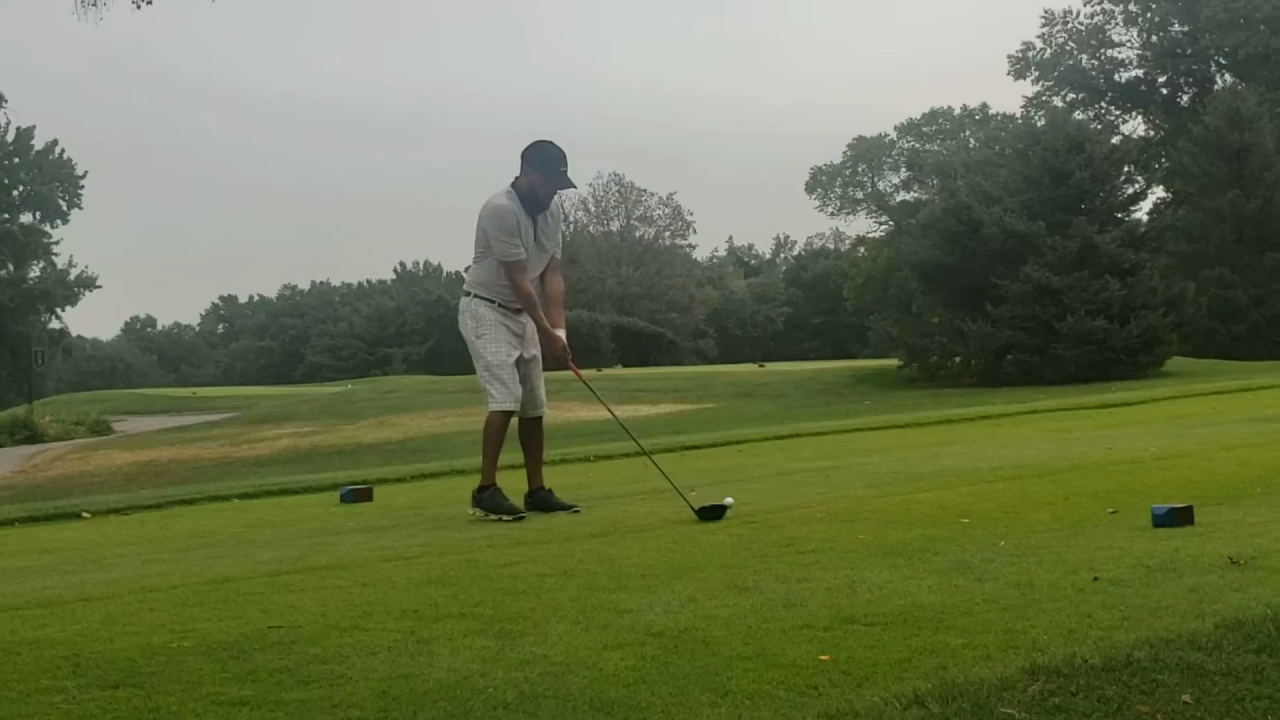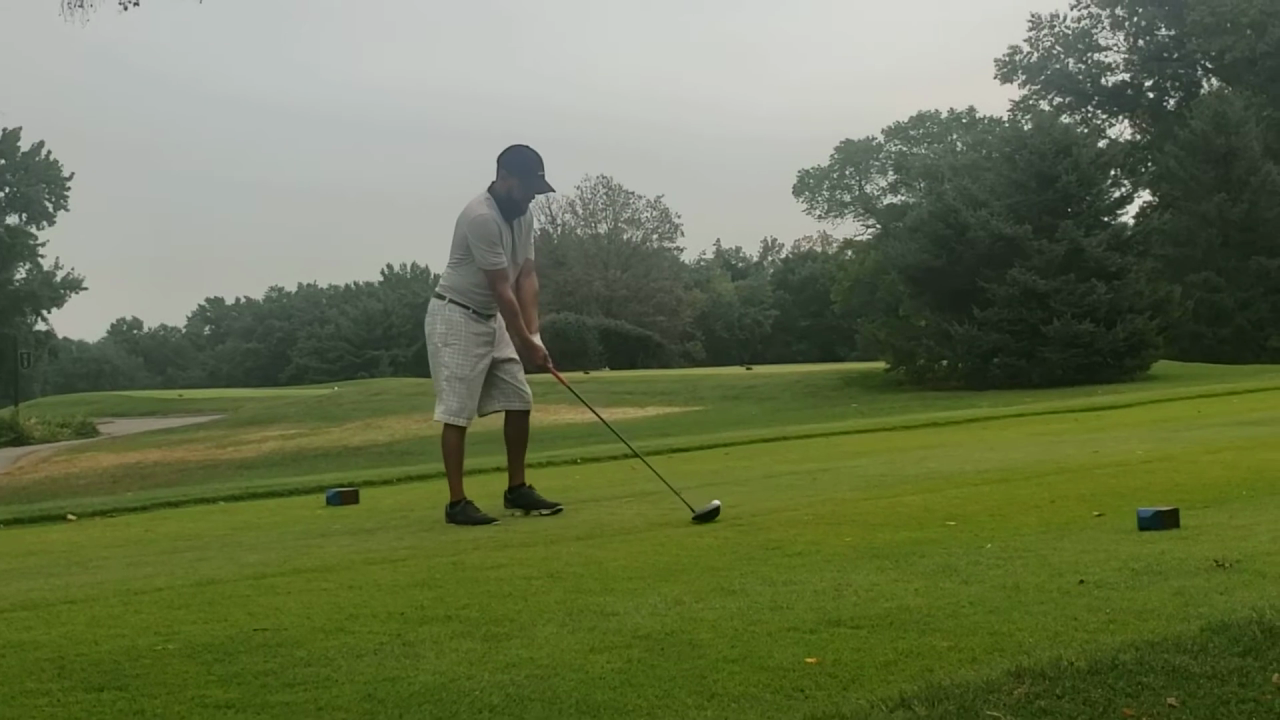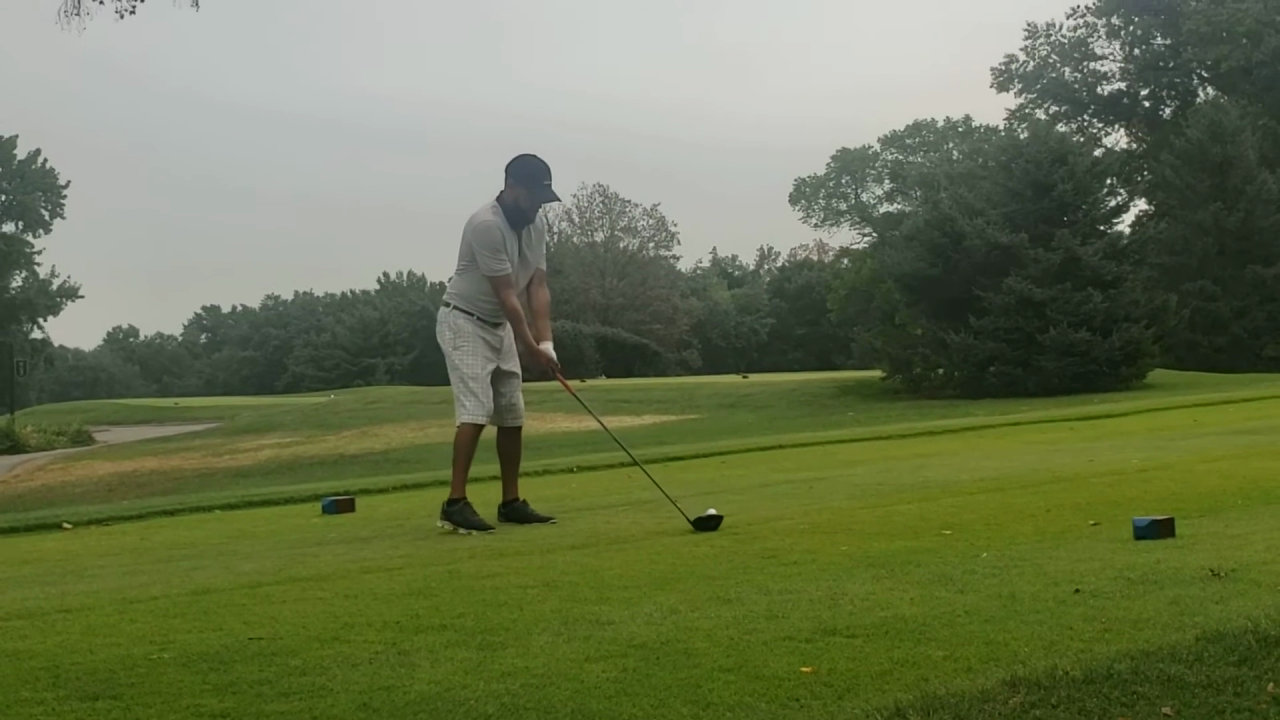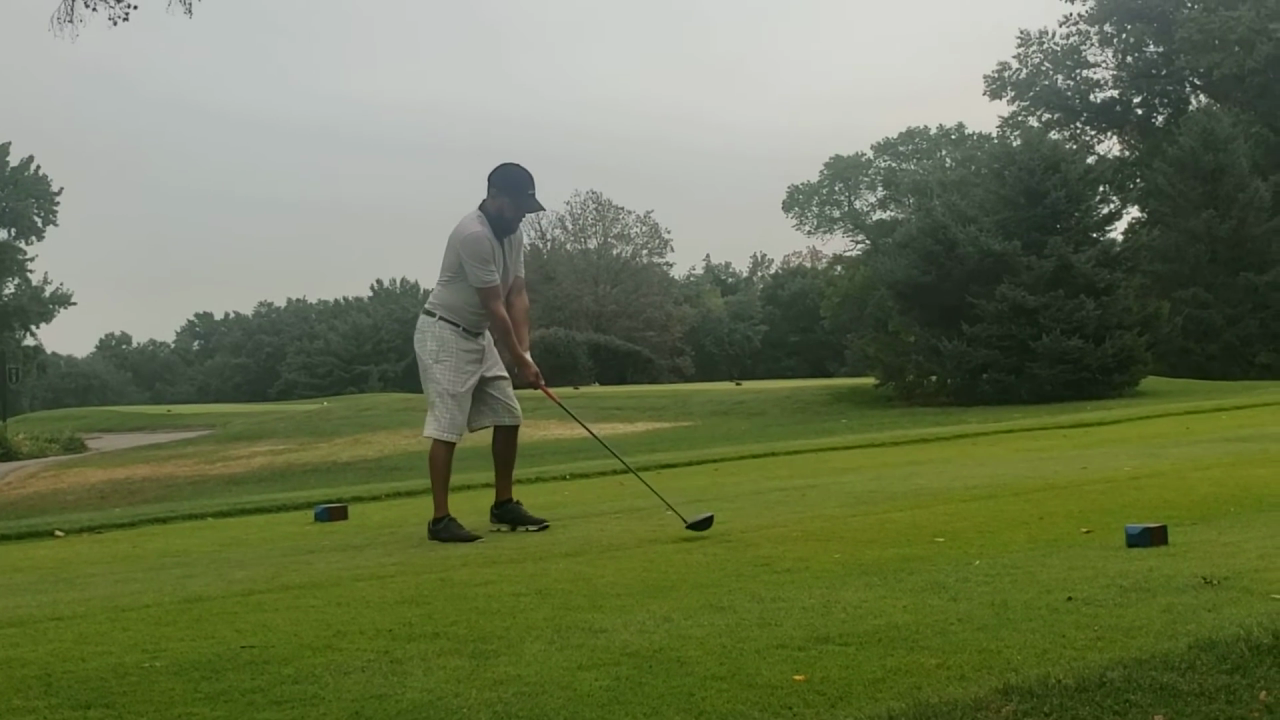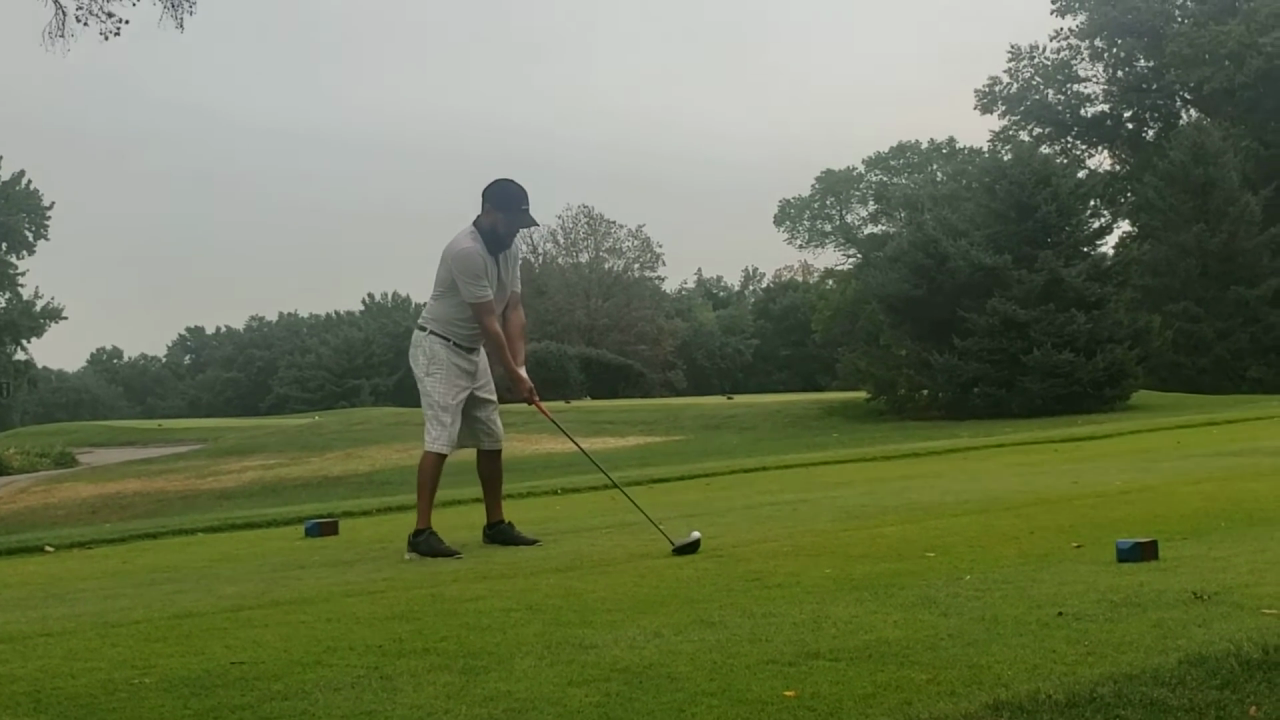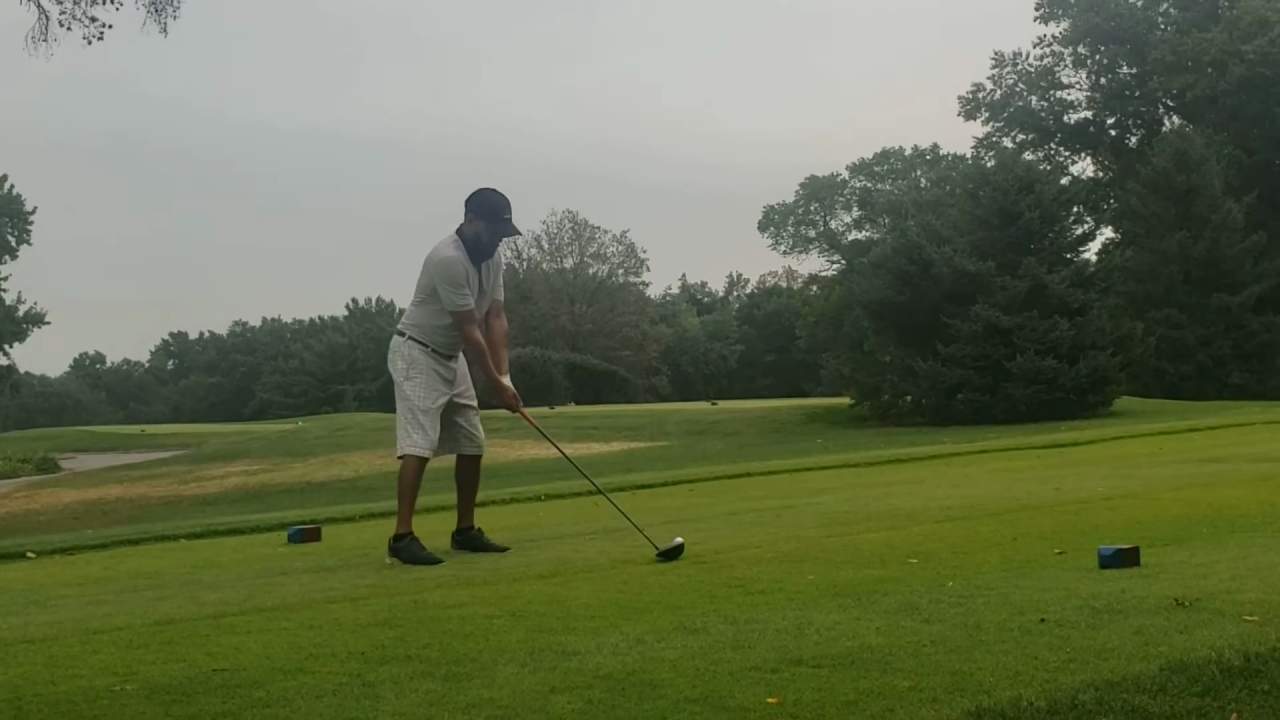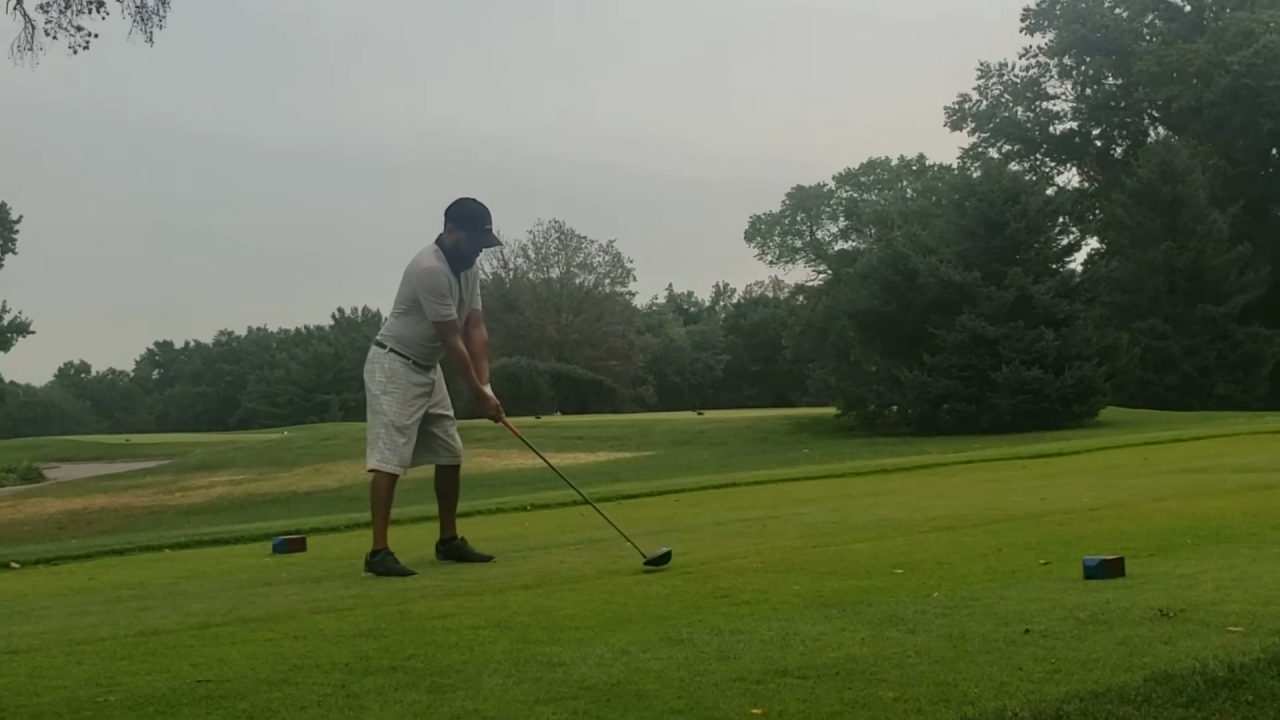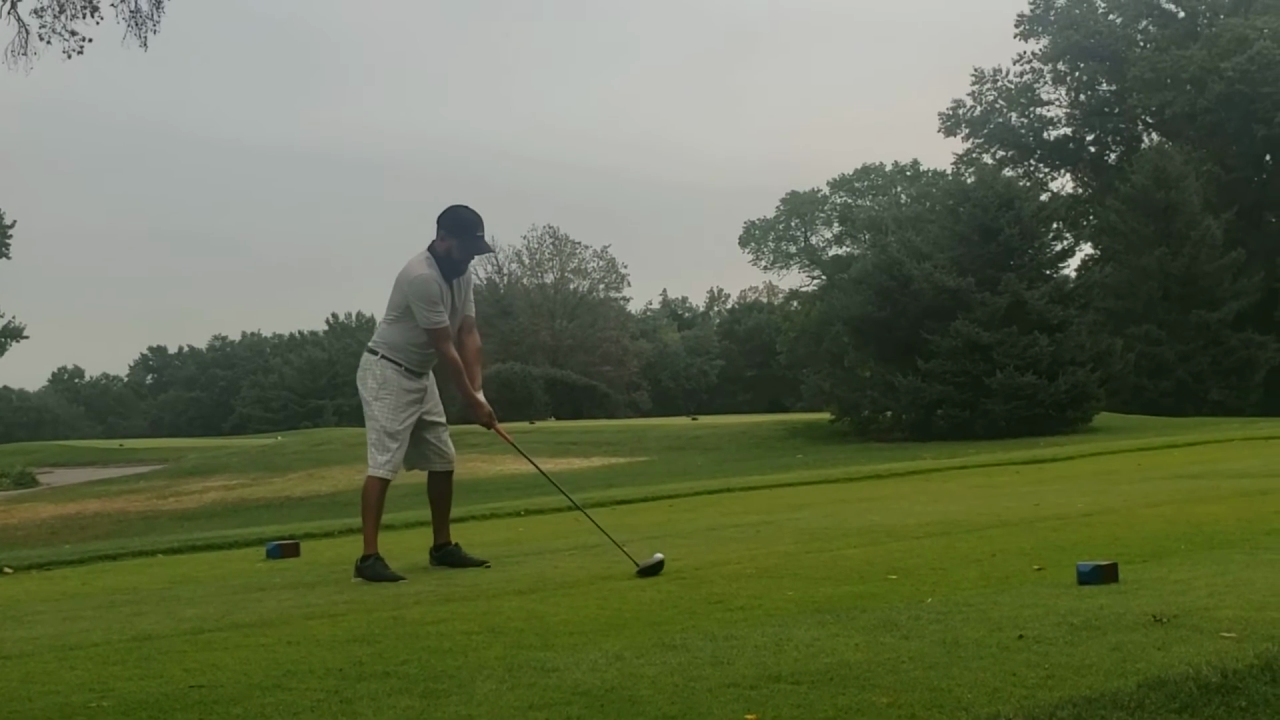
dt=0.5s
person 1, frame 1
left shoulder: (551, 213)
right shoulder: (501, 210)
left elbow: (552, 275)
right elbow: (518, 280)
left wrist: (558, 329)
right wrist: (546, 334)
left hip: (521, 315)
right hip: (485, 311)
left knee: (533, 406)
right knee: (506, 398)
left ankle: (536, 491)
right ankle: (486, 489)
person 1, frame 2
left shoulder: (523, 215)
right shoulder: (481, 217)
left elbow: (526, 277)
right elbow: (502, 289)
left wrist: (534, 333)
right wrist: (526, 344)
left hip: (491, 319)
right hip: (456, 317)
left knee: (518, 400)
right knee: (457, 410)
left ankle: (517, 489)
right ankle: (457, 502)
person 1, frame 3
left shoulder: (536, 226)
right shoulder: (486, 225)
left elbow: (538, 287)
right elbow: (506, 295)
left wrist: (546, 342)
right wrist: (532, 348)
left hip: (499, 327)
right hip: (463, 323)
left knee: (511, 416)
right knee: (477, 411)
left ankle: (511, 502)
right ankle: (455, 502)
person 1, frame 4
left shoulder: (512, 233)
right shoulder: (473, 235)
left elbow: (516, 295)
right elbow: (494, 306)
left wrist: (525, 352)
right wrist: (520, 360)
left hip: (478, 336)
right hip: (445, 334)
left knee: (508, 416)
right knee: (447, 426)
left ankle: (504, 504)
right ankle: (440, 519)
person 1, frame 5
left shoulder: (509, 250)
right shoulder: (466, 251)
left elbow: (513, 311)
right elbow: (488, 322)
left wrist: (521, 368)
right wrist: (514, 376)
left hip: (472, 352)
right hip: (438, 349)
left knee: (491, 439)
right knee: (441, 439)
left ankle: (496, 524)
right ankle: (421, 532)
person 1, frame 6
left shoulder: (492, 258)
right shoulder: (448, 259)
left elbow: (496, 320)
right elbow: (469, 330)
left wrist: (505, 376)
right wrist: (496, 384)
left hip: (450, 357)
right hip: (416, 355)
left knee: (471, 444)
right knee: (420, 445)
left ankle: (465, 530)
right ankle: (403, 537)
person 1, frame 7
left shoulder: (469, 267)
right shoulder: (430, 269)
left elbow: (475, 329)
right elbow: (452, 339)
left wrist: (486, 385)
right wrist: (479, 394)
left hip: (427, 368)
right hip: (394, 366)
left knee: (449, 454)
right knee: (391, 458)
left ankle: (449, 540)
right ankle: (379, 552)
person 1, frame 8
left shoulder: (462, 274)
right shoulder: (421, 277)
left elbow: (468, 335)
right elbow: (445, 347)
left wrist: (479, 391)
right wrist: (471, 402)
left hip: (420, 375)
right hip: (387, 373)
left knee: (442, 460)
right knee: (384, 463)
left ankle: (443, 546)
right ankle: (368, 557)
